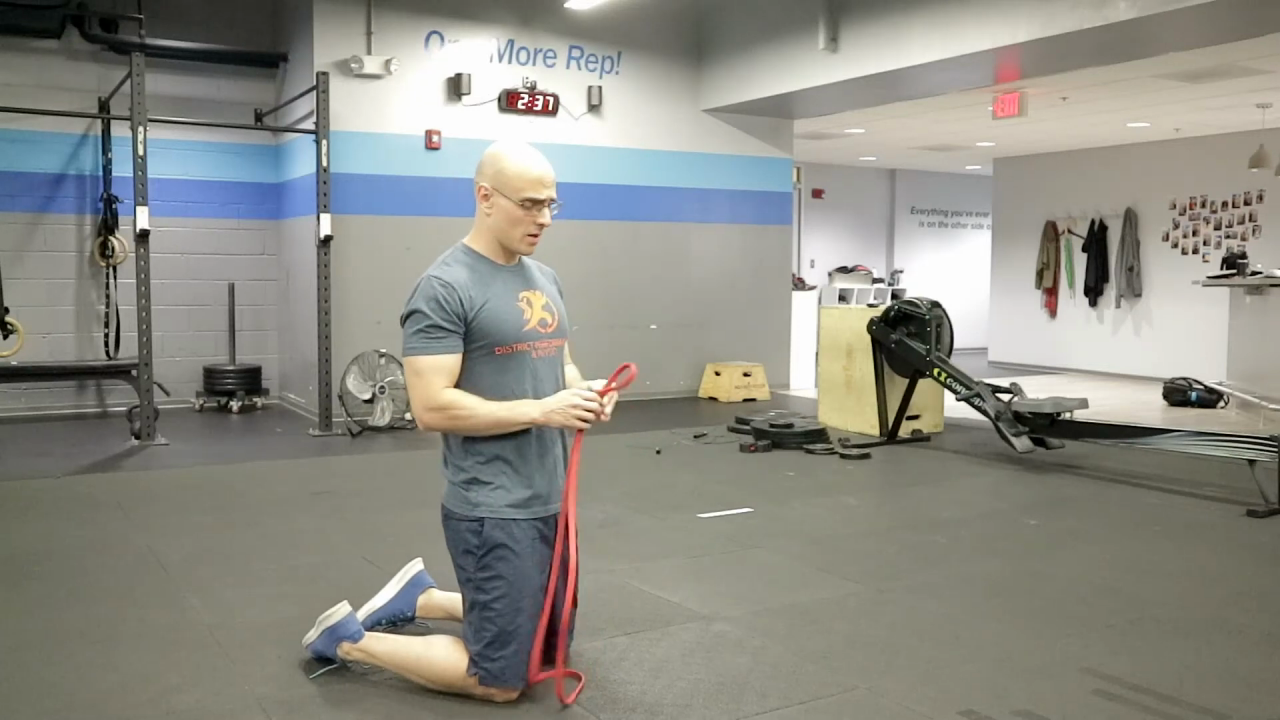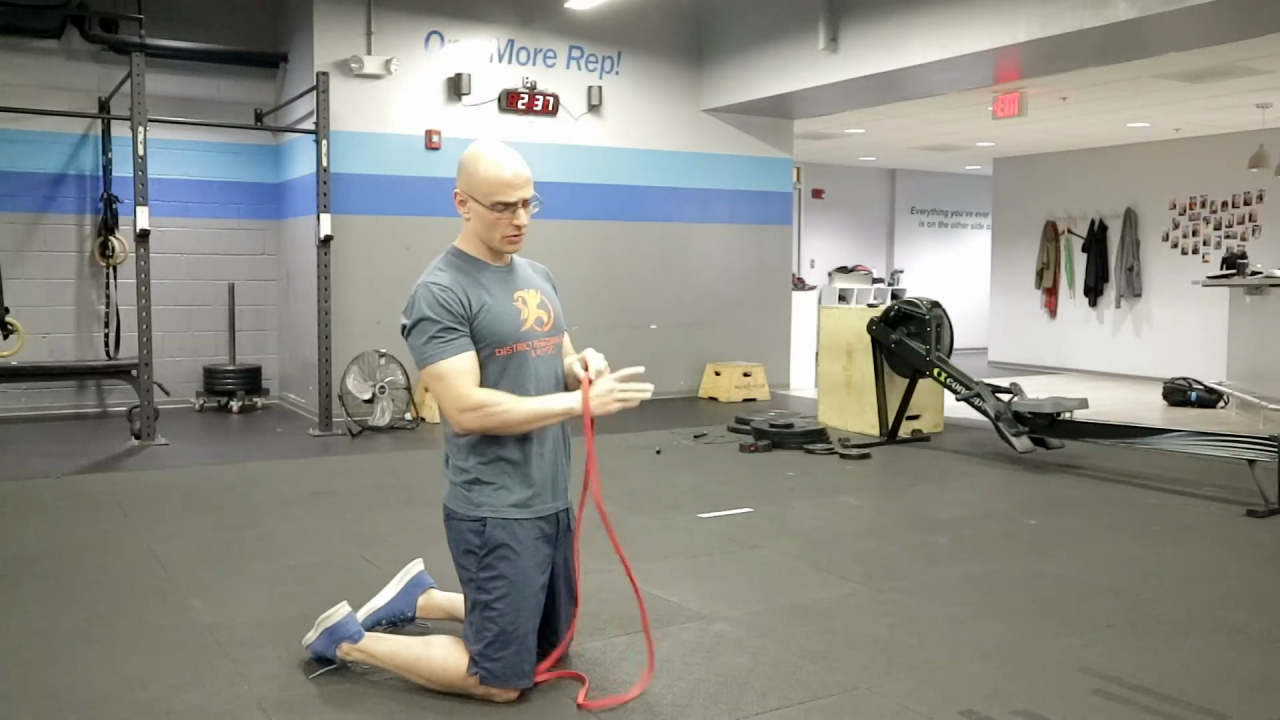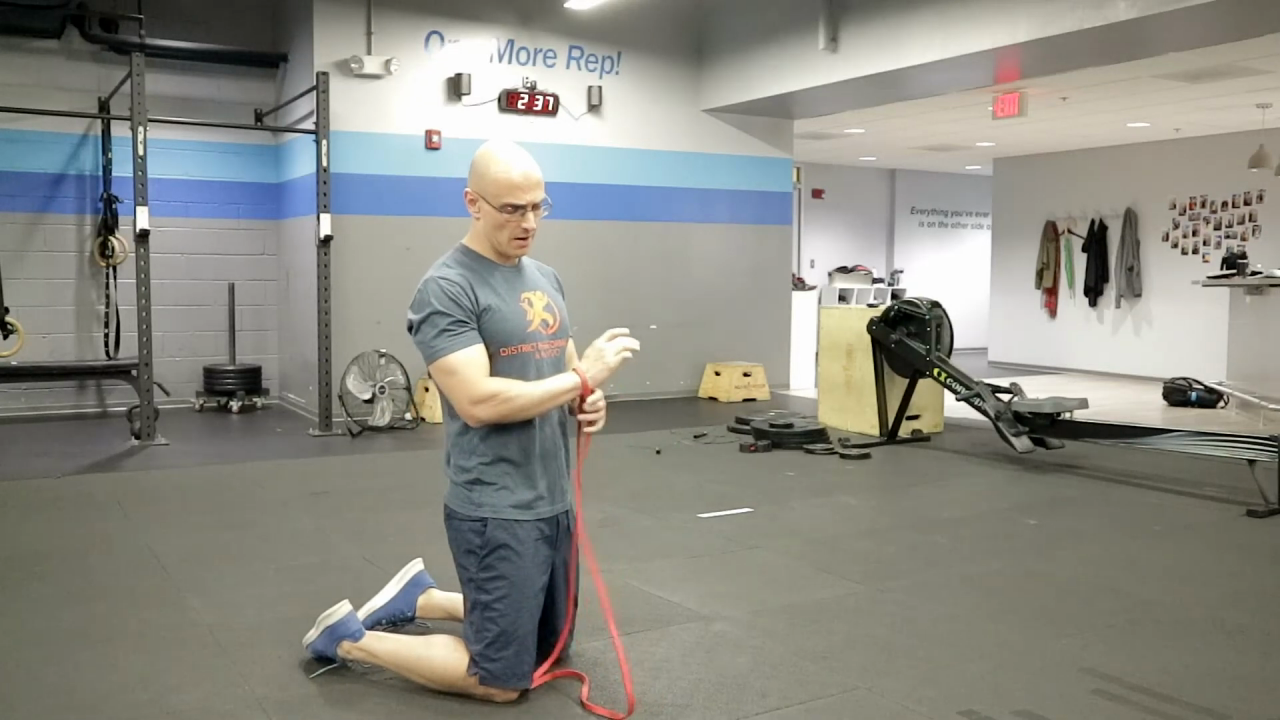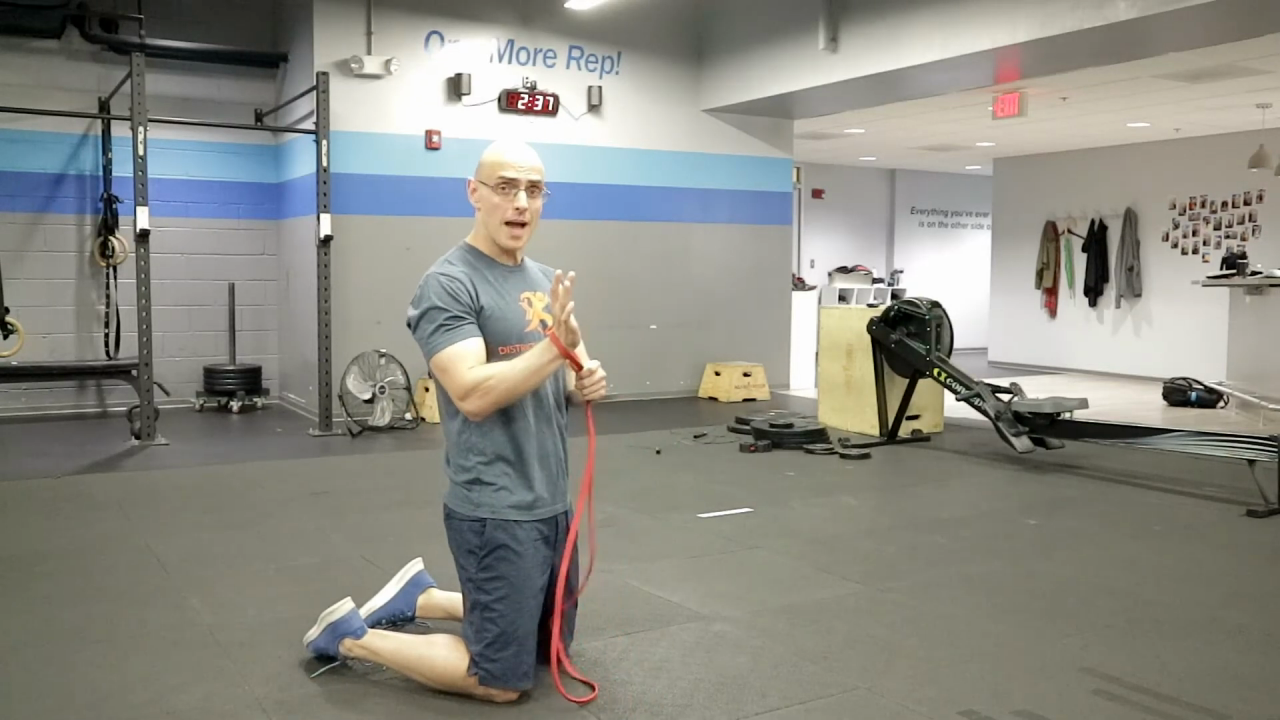
dt=0.7s
person 1, frame 1
left shoulder: (545, 279)
right shoulder: (445, 288)
right elbow: (432, 407)
left wrist: (585, 392)
right wrist: (542, 410)
left hip: (549, 501)
right hip: (492, 510)
left knee: (549, 649)
right knee: (502, 678)
left ankle: (421, 597)
right ankle: (352, 639)
person 1, frame 2
left shoulder: (538, 276)
right shoulder: (440, 293)
right elbow: (466, 410)
left wrist: (582, 365)
right wrist: (580, 402)
left hip: (552, 501)
right hip: (494, 511)
left knee: (549, 649)
right knee: (502, 679)
left ankle: (422, 598)
right ankle: (352, 639)
person 1, frame 3
left shoulder: (546, 278)
right shoulder: (447, 289)
right elbow: (478, 402)
left wrist: (587, 397)
right wrist: (581, 377)
left hip: (553, 501)
right hip: (495, 511)
left knee: (549, 649)
right knee: (503, 678)
left ankle: (422, 597)
right ankle: (351, 639)
person 1, frame 4
left shoulder: (547, 279)
right shoulder: (448, 285)
left elbow: (560, 375)
right elbow: (473, 394)
left wrist: (585, 379)
right wrist: (556, 346)
left hip: (551, 501)
right hip: (495, 510)
left knee: (547, 649)
right knee: (502, 679)
left ankle: (420, 597)
right ankle: (351, 636)
